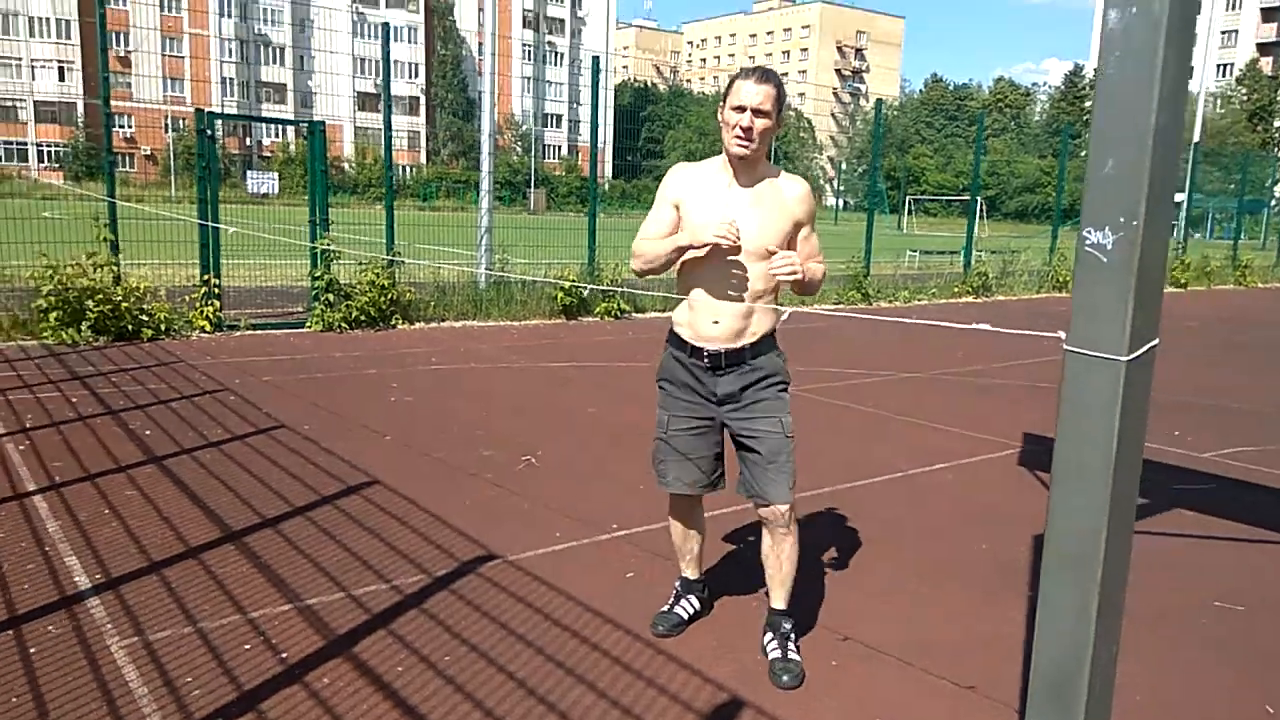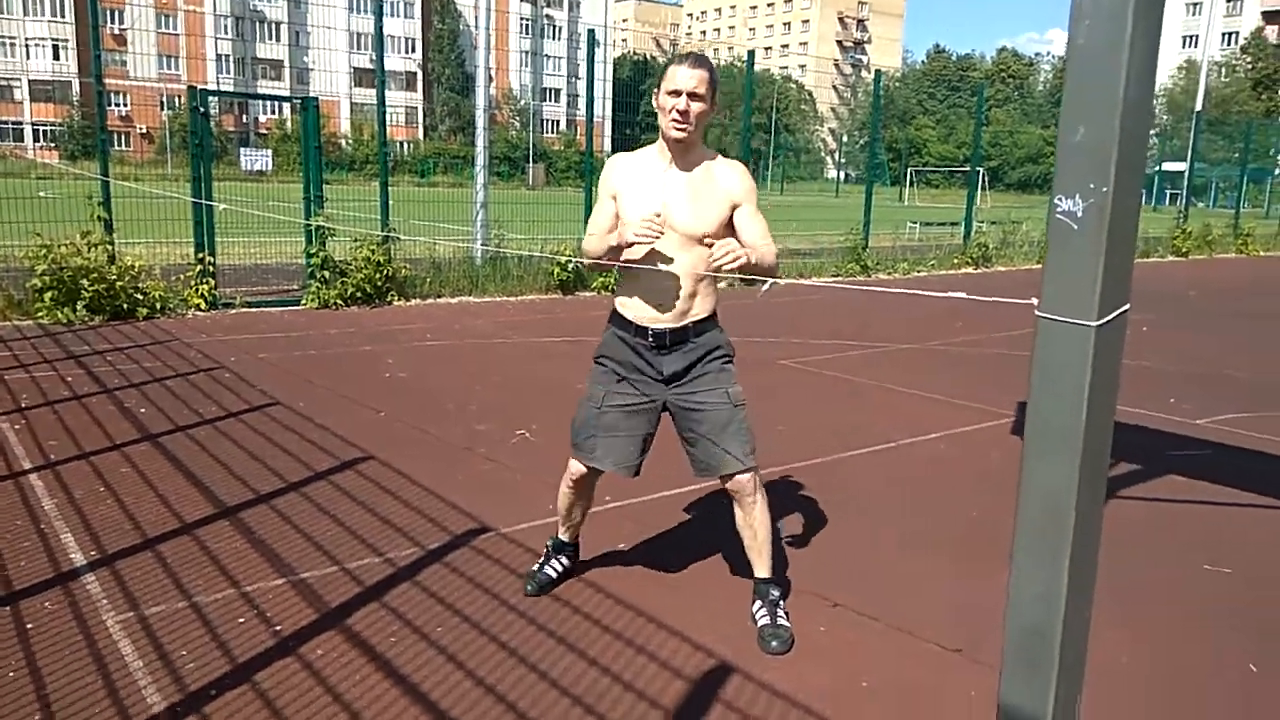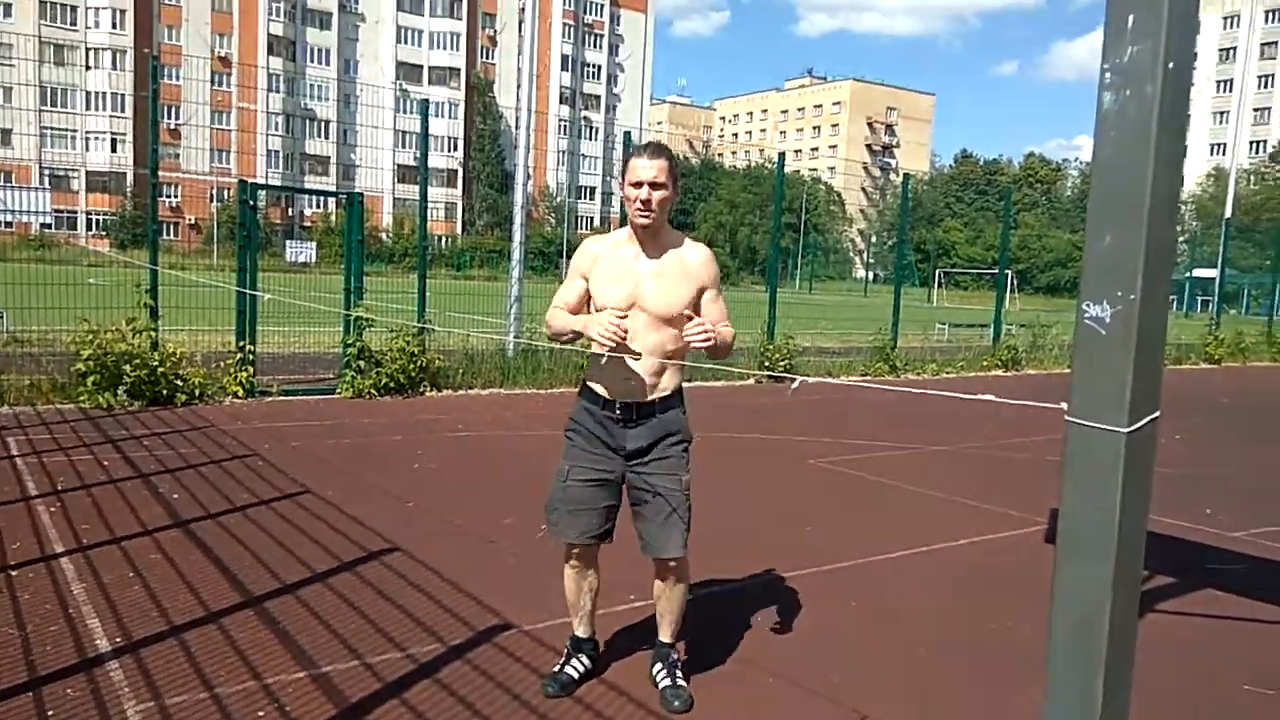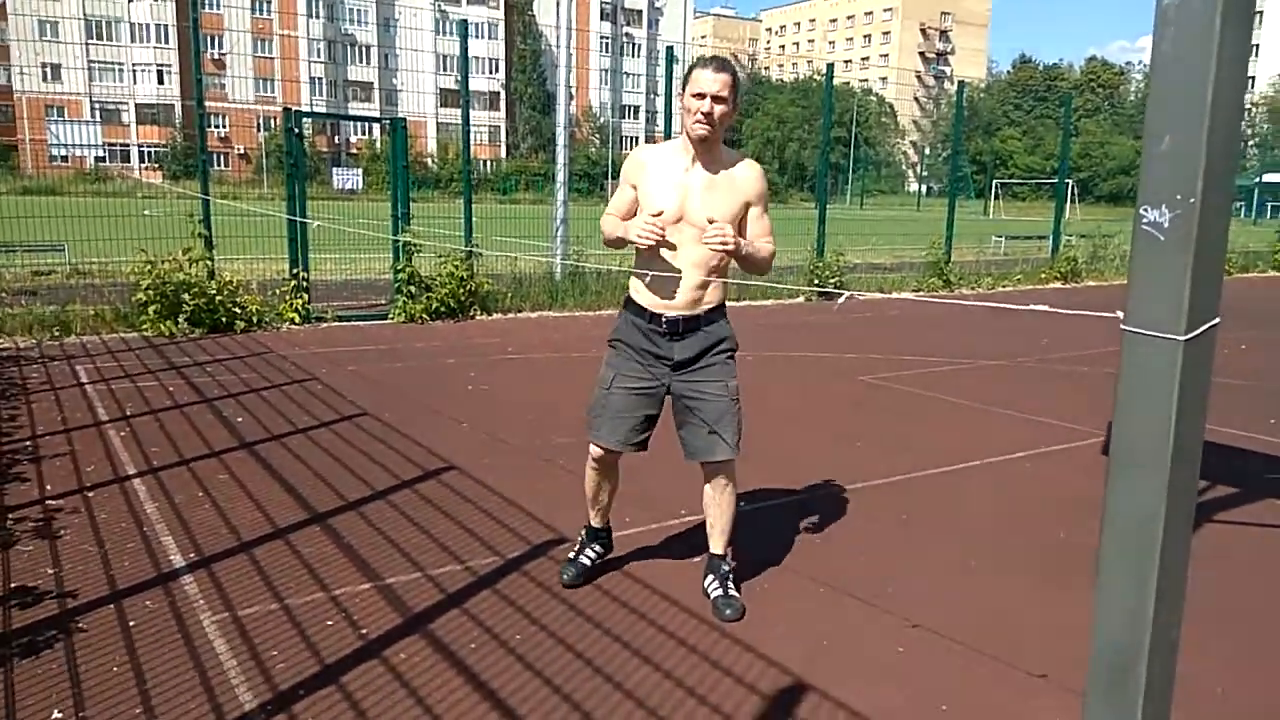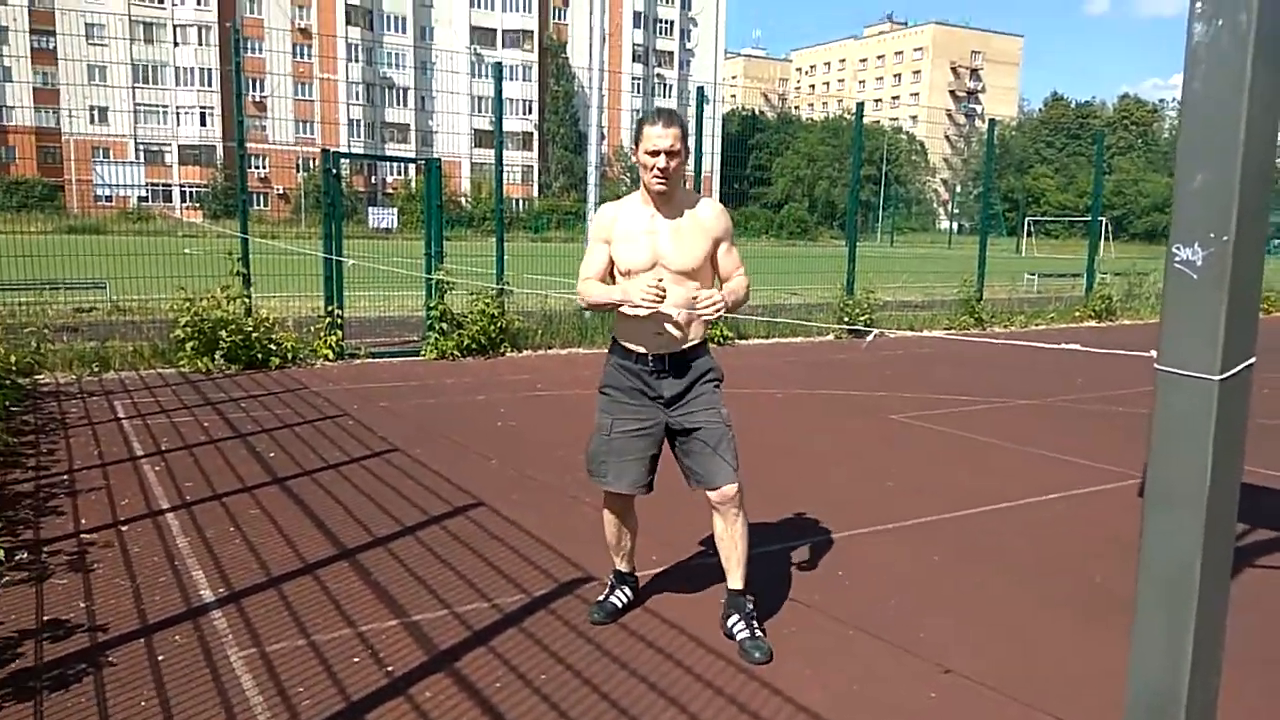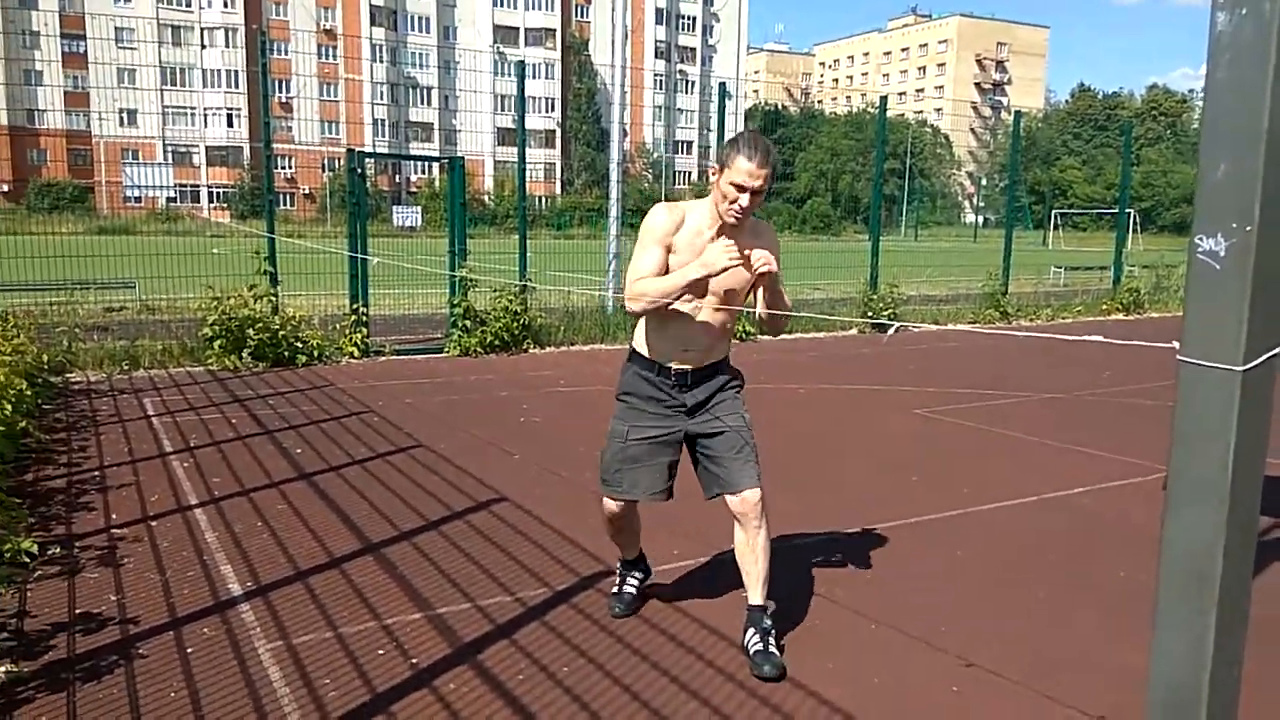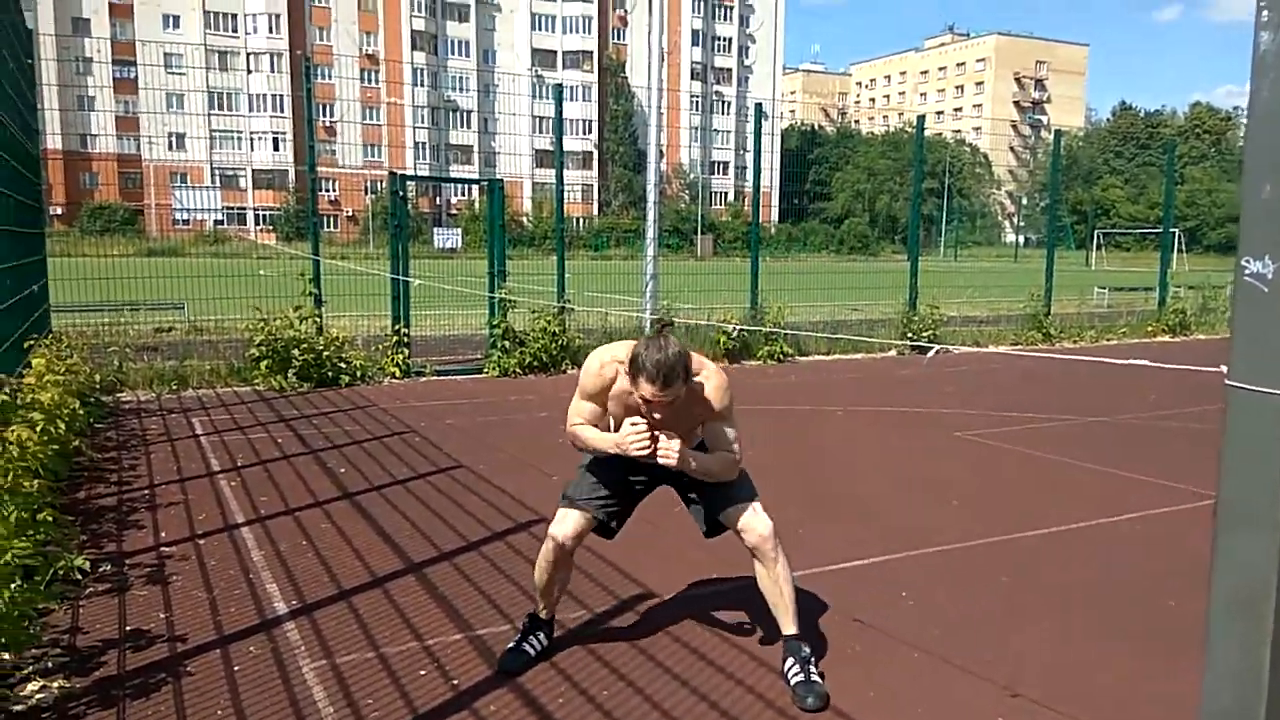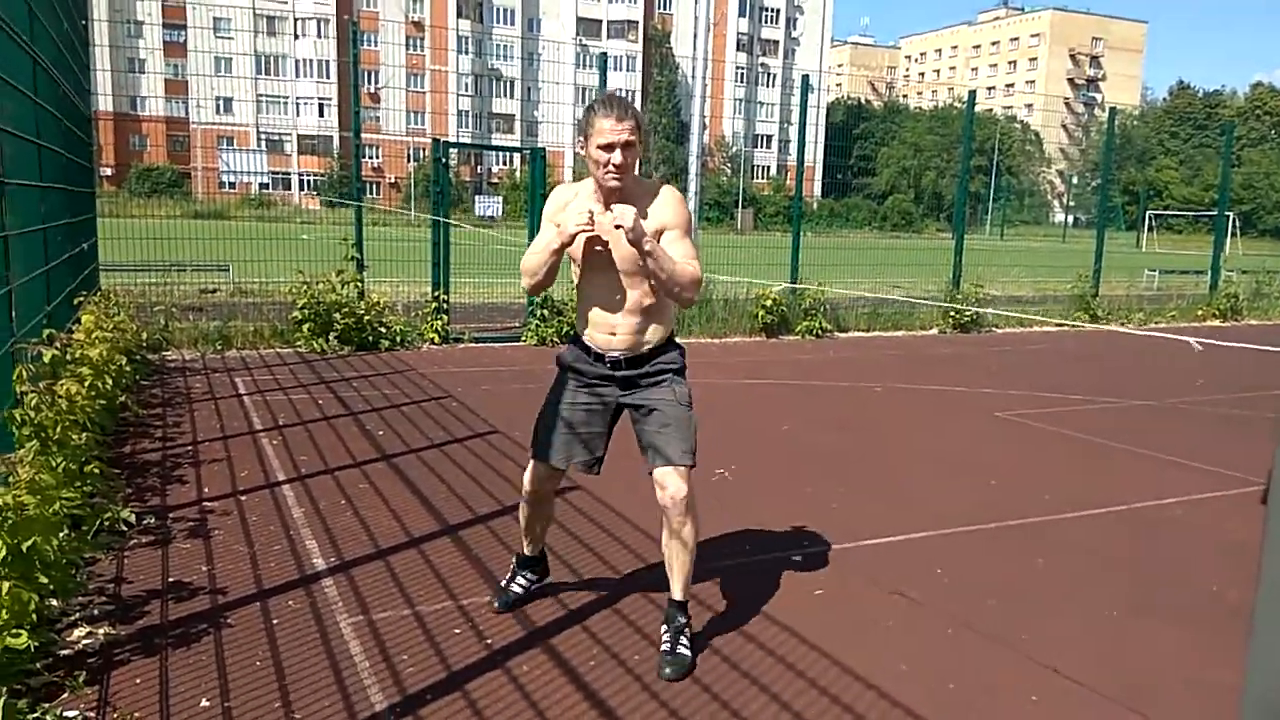
dt=0.5s
person 1, frame 1
left shoulder: (794, 193)
right shoulder: (683, 179)
left elbow: (815, 274)
right elbow: (639, 261)
left wrist: (799, 271)
right wrist: (689, 238)
left hip: (757, 369)
right hip: (686, 364)
left knee: (776, 508)
right knee: (682, 492)
left ankle: (779, 625)
right ankle: (692, 588)
person 1, frame 2
left shoulder: (732, 178)
right shoulder: (621, 169)
left elbow: (768, 262)
right elbow: (588, 251)
left wrist: (742, 257)
right wrist: (617, 240)
left hip: (698, 350)
right hip: (624, 345)
left knee: (739, 477)
right knee: (579, 470)
left ankle: (767, 592)
right ankle: (564, 549)
person 1, frame 3
left shoulder: (698, 261)
right shoulder: (593, 252)
left elbow: (725, 338)
right elbow: (553, 321)
left wrist: (711, 338)
right wrist: (584, 325)
left hip: (661, 423)
right hip: (596, 417)
left knee: (670, 558)
right knee: (577, 546)
left ankle: (667, 657)
right ankle: (583, 648)
person 1, frame 4
left shoulder: (748, 176)
right shoulder: (643, 160)
left elbow: (766, 257)
right elbow: (607, 229)
left wrist: (741, 249)
right wrist: (629, 228)
left hip: (706, 336)
right hip: (639, 329)
left knee: (719, 463)
right knee: (602, 450)
left ankle: (718, 569)
right ankle: (596, 538)
person 1, frame 5
left shoulder: (711, 215)
right shoulder: (610, 217)
left elbow: (740, 282)
right elbow: (585, 292)
left wrist: (724, 299)
right wrist: (623, 292)
left hip: (692, 371)
right hip: (628, 372)
left knee: (726, 492)
right knee: (617, 491)
left ankle: (738, 606)
right ankle: (623, 580)
person 1, frame 6
left shoulder: (763, 237)
right shoulder: (668, 218)
left elbow: (776, 325)
right elbow: (636, 299)
left wrist: (771, 286)
right wrist: (704, 270)
left hip: (715, 384)
right hip: (650, 383)
left knee: (747, 505)
right knee: (616, 505)
left ankle: (758, 622)
right ankle: (632, 565)
person 1, frame 7
left shoulder: (713, 383)
right shoulder: (603, 366)
left elbow: (730, 463)
right elbow: (576, 430)
left wrist: (686, 462)
right wrist: (616, 442)
left hip: (697, 459)
right hip: (618, 453)
left knee: (762, 534)
right knee: (560, 535)
left ankle: (795, 651)
right ankle: (539, 627)
person 1, frame 8
left shoulder: (666, 203)
right shoulder: (564, 201)
left elbow: (690, 291)
right elbow: (529, 281)
left wrist: (642, 246)
right wrist: (561, 236)
left hip: (654, 367)
right hip: (588, 364)
left knee: (675, 491)
right knee: (539, 476)
left ankle: (677, 614)
right ankle: (531, 564)
